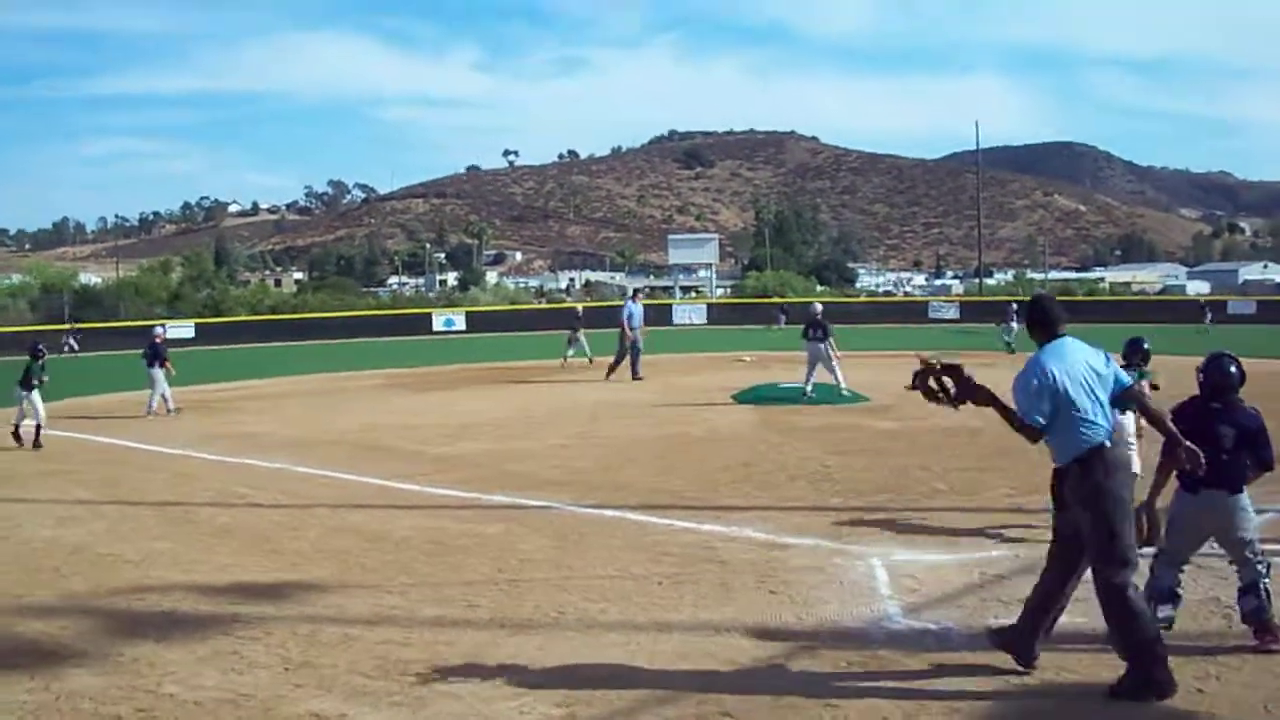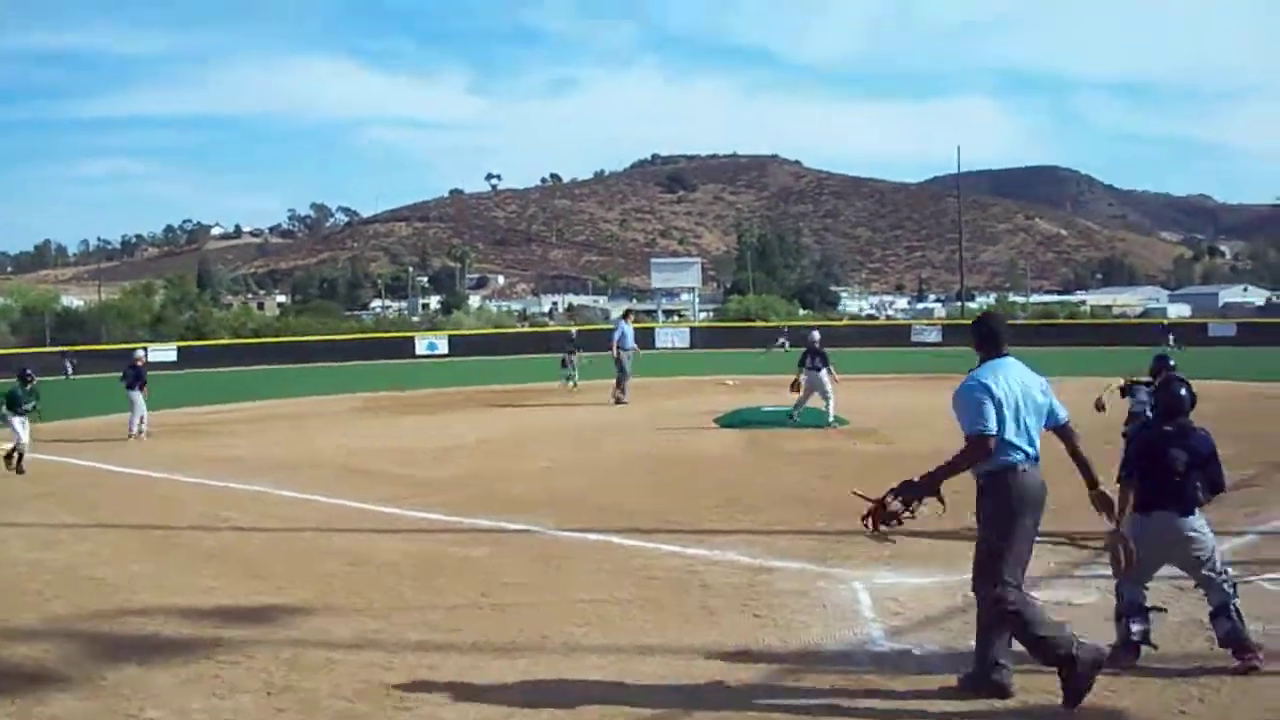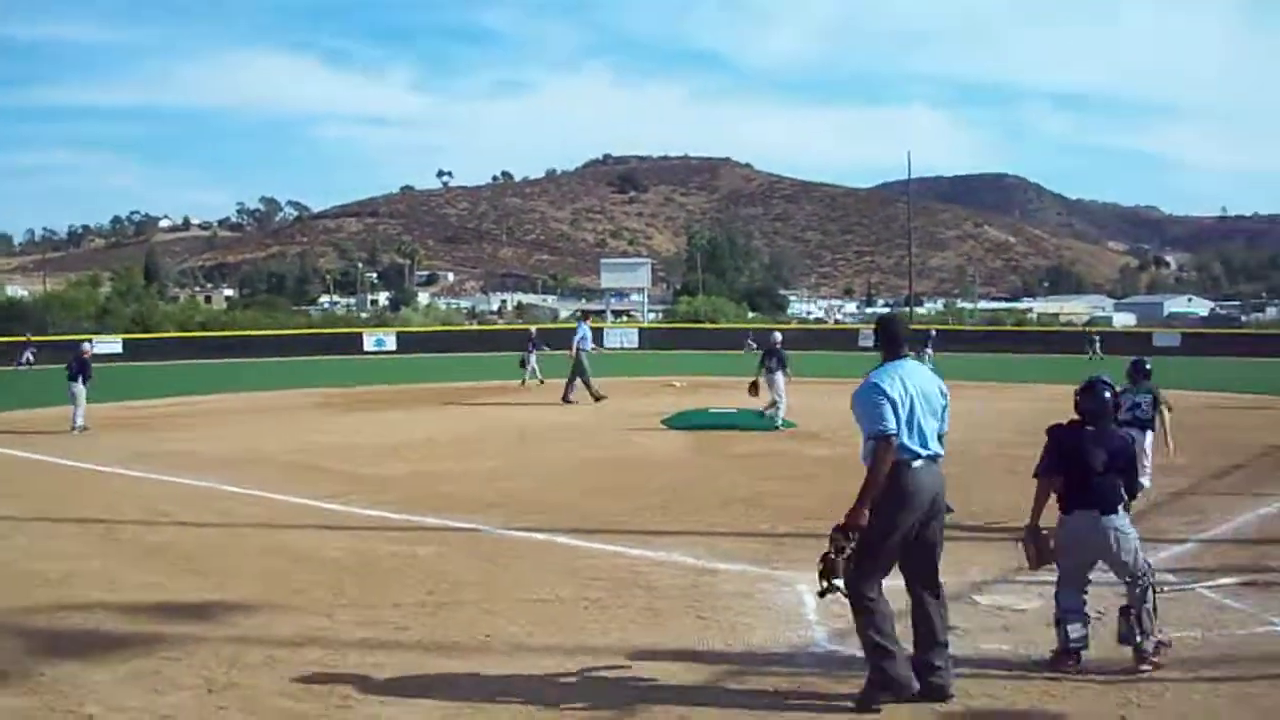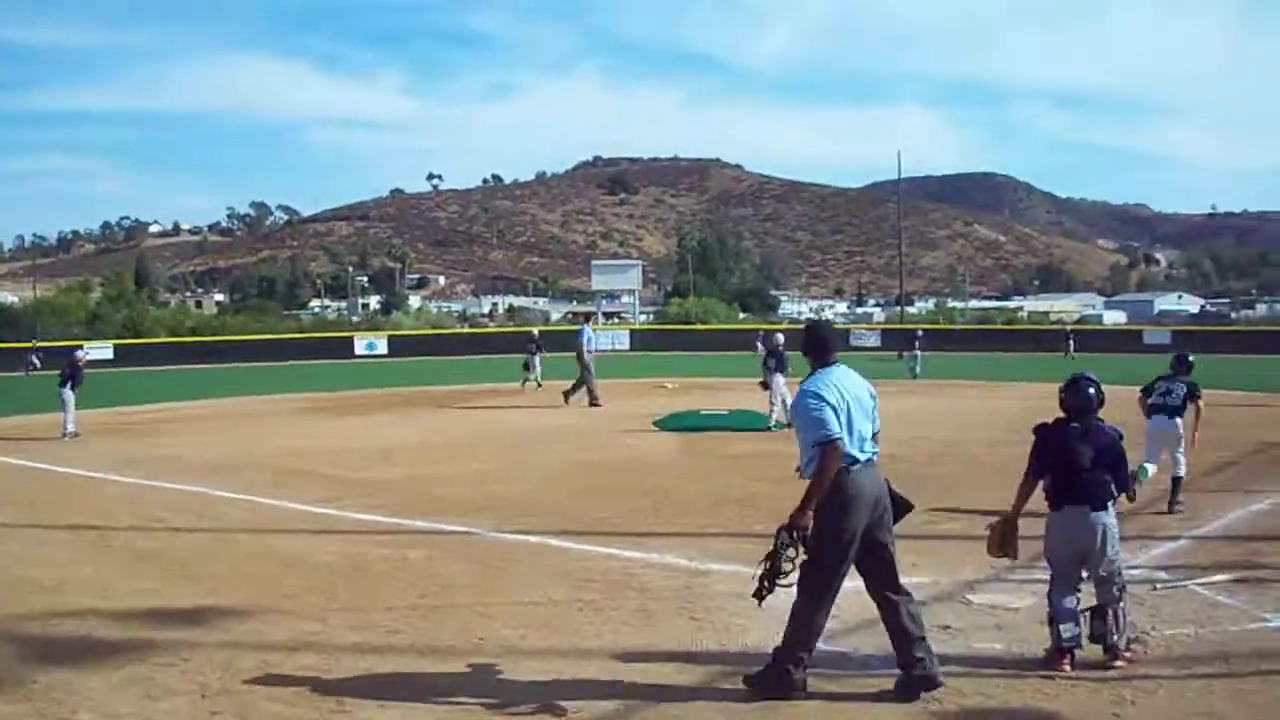
dt=0.2s
person 1, frame 1
left shoulder: (1036, 370)
right shoulder: (1095, 355)
left elbow: (1034, 432)
right elbow: (1140, 399)
left wrist: (990, 401)
right wrist: (1178, 443)
left hip: (1092, 470)
right hip: (1107, 460)
left knee: (1113, 573)
right knee: (1064, 558)
left ankle: (1150, 669)
right ankle: (1025, 640)
person 1, frame 2
left shoulder: (976, 384)
right shoulder: (1035, 379)
left elbow: (982, 447)
right elbow: (1067, 433)
left wrist: (935, 477)
right wrist: (1093, 484)
left hip: (1005, 486)
right hip: (1033, 480)
left knee: (997, 588)
right knee: (1002, 580)
left ankle: (1073, 654)
right ankle: (990, 670)
person 1, frame 3
left shoulder: (875, 386)
right shoulder: (933, 380)
left elbow: (886, 448)
right elbow: (938, 437)
left wrist: (862, 505)
left hip: (901, 484)
right hip: (933, 479)
left knee: (863, 578)
right knee: (925, 583)
left ankle: (891, 672)
right ankle: (934, 675)
person 1, frame 4
left shoulder: (812, 393)
right shoulder: (861, 383)
left elbow: (830, 453)
left wrist: (804, 508)
left hip: (842, 489)
right hip: (873, 482)
left knee: (816, 584)
right knee: (885, 581)
left ankle: (788, 672)
right ankle: (919, 668)
person 2, frame 1
left shoulder: (1188, 412)
right shoulder: (1249, 417)
left elbow: (1168, 462)
left wrist: (1150, 500)
left hip: (1191, 498)
right hip: (1233, 501)
left knee: (1167, 562)
right knee: (1252, 563)
person 2, frame 2
left shoulder: (1141, 436)
right shoulder: (1201, 438)
left elbow: (1128, 484)
right elbow: (1214, 488)
left wrist: (1120, 526)
left hip: (1147, 521)
right hip: (1189, 521)
left knee: (1131, 581)
right knee: (1219, 584)
left ankle: (1128, 647)
right ankle: (1244, 651)
person 2, frame 3
left shoulder: (1064, 436)
right shoulder: (1123, 440)
left elbow: (1046, 480)
right elbow: (1132, 486)
left wrist: (1034, 521)
left hip: (1074, 520)
right hip: (1113, 519)
left knee: (1071, 584)
right knee: (1139, 579)
left ankle: (1069, 653)
right ankle: (1143, 648)
person 2, frame 4
left shoulder: (1050, 435)
right shoulder: (1109, 436)
left elbow: (1031, 479)
right elbow: (1121, 485)
left wrist: (1012, 515)
left hip: (1062, 516)
right hip: (1100, 515)
left knee: (1063, 582)
right knee: (1109, 582)
left ankle: (1063, 651)
right ankle: (1114, 647)
